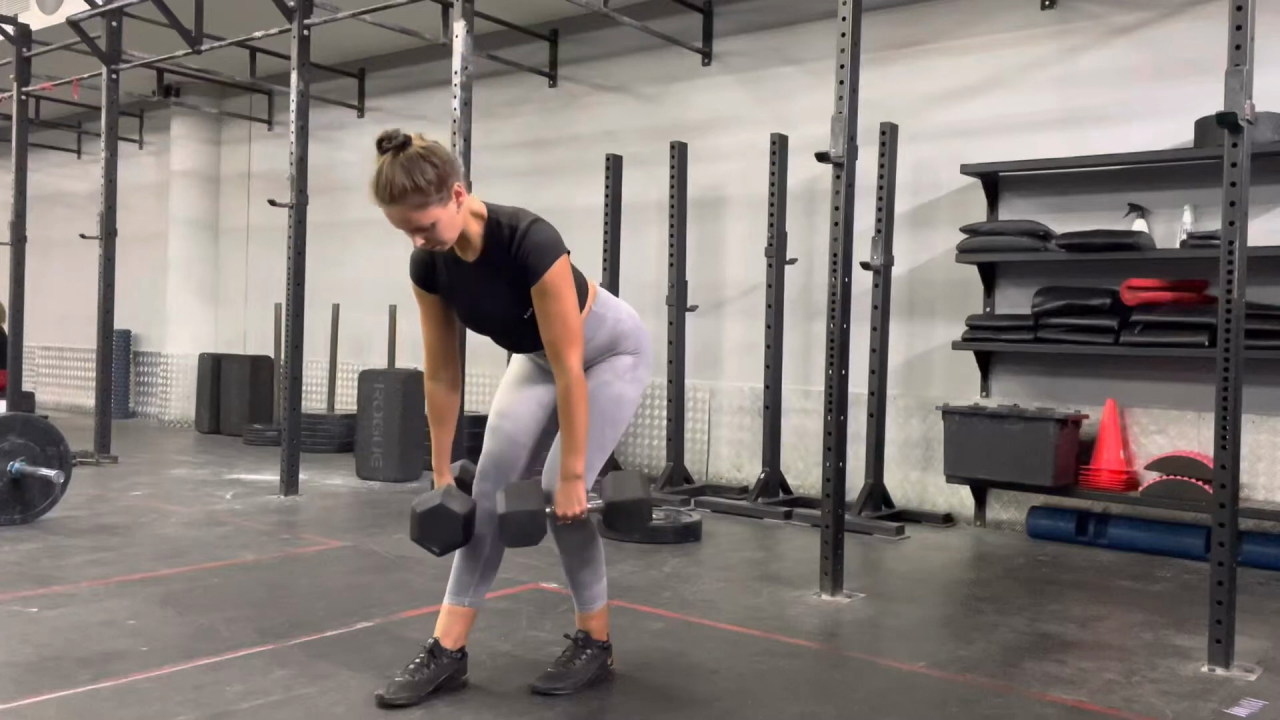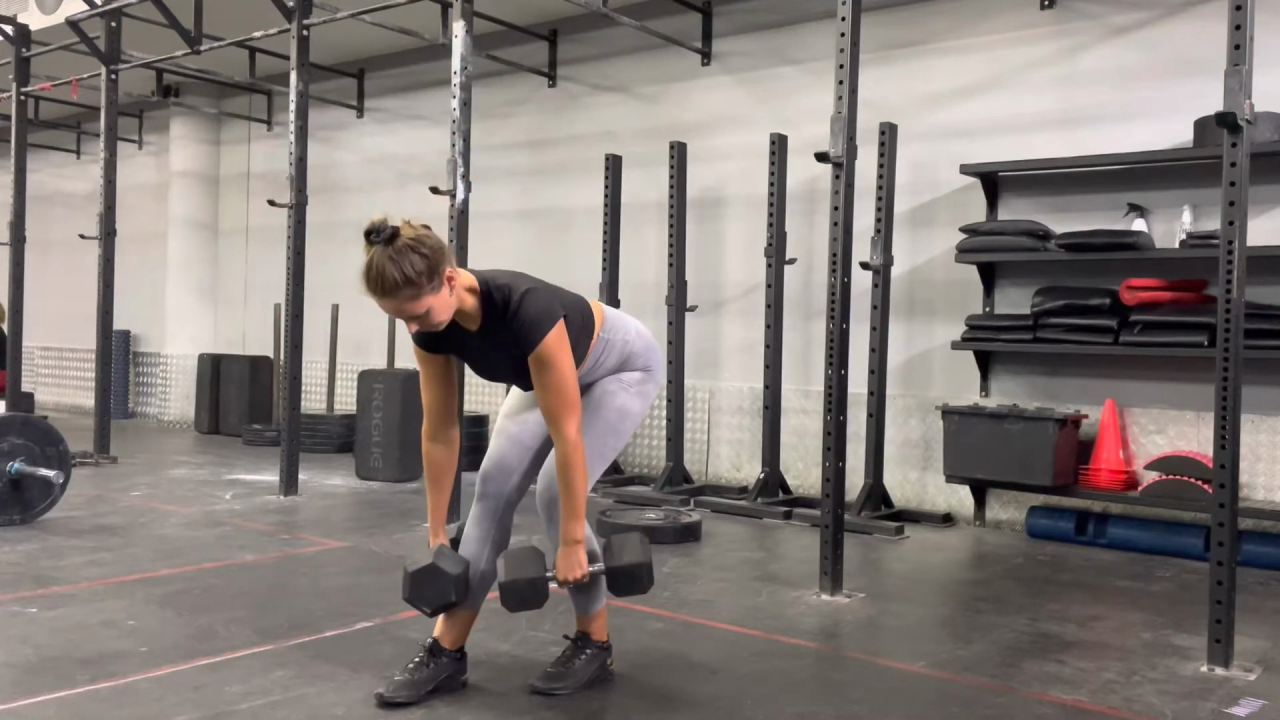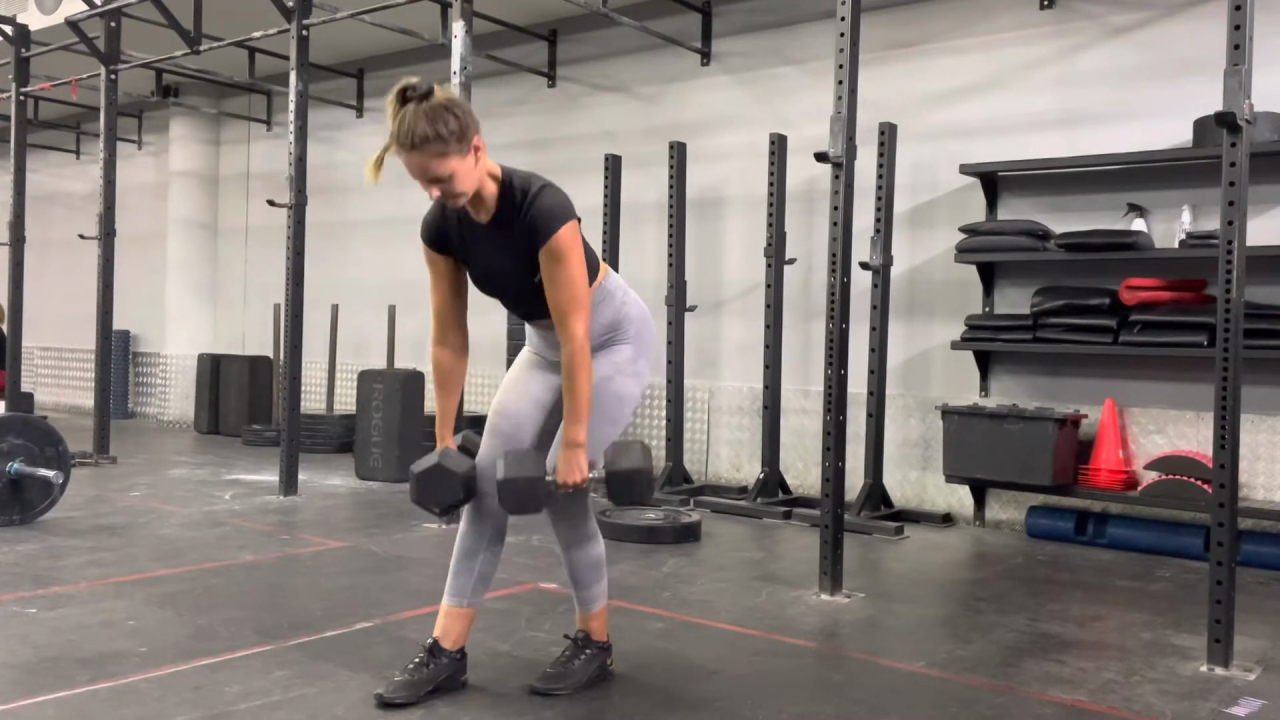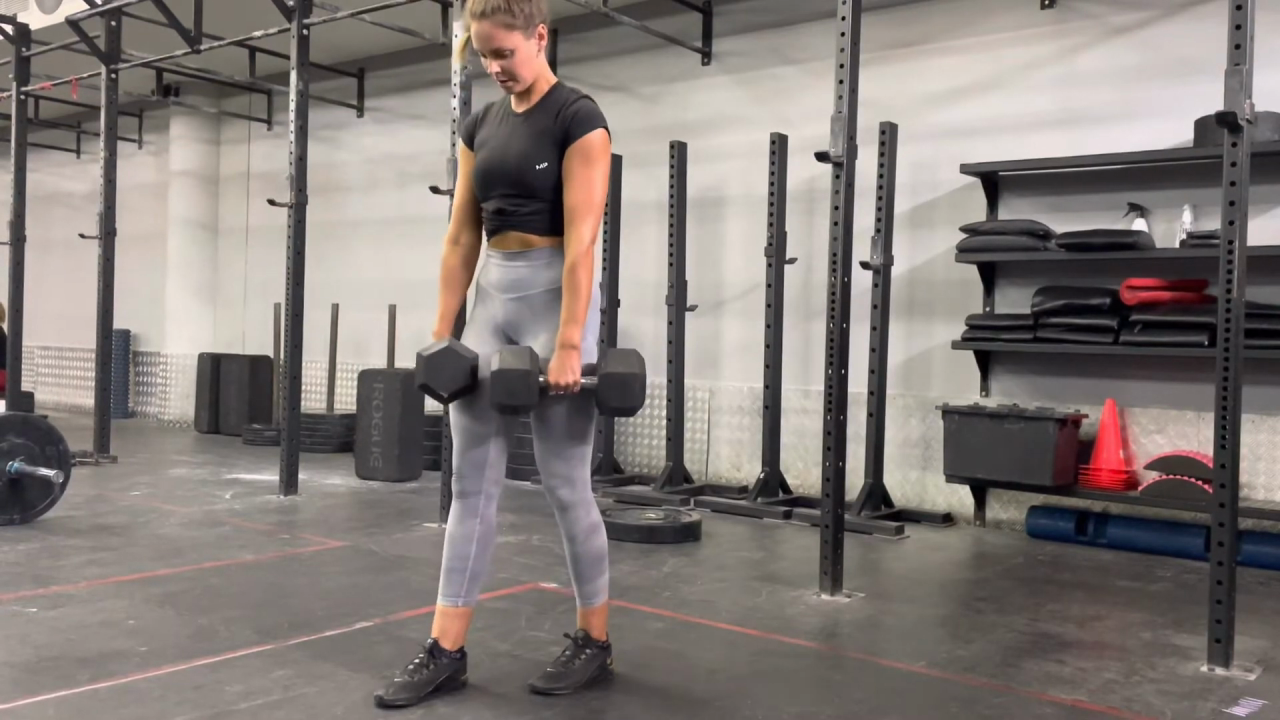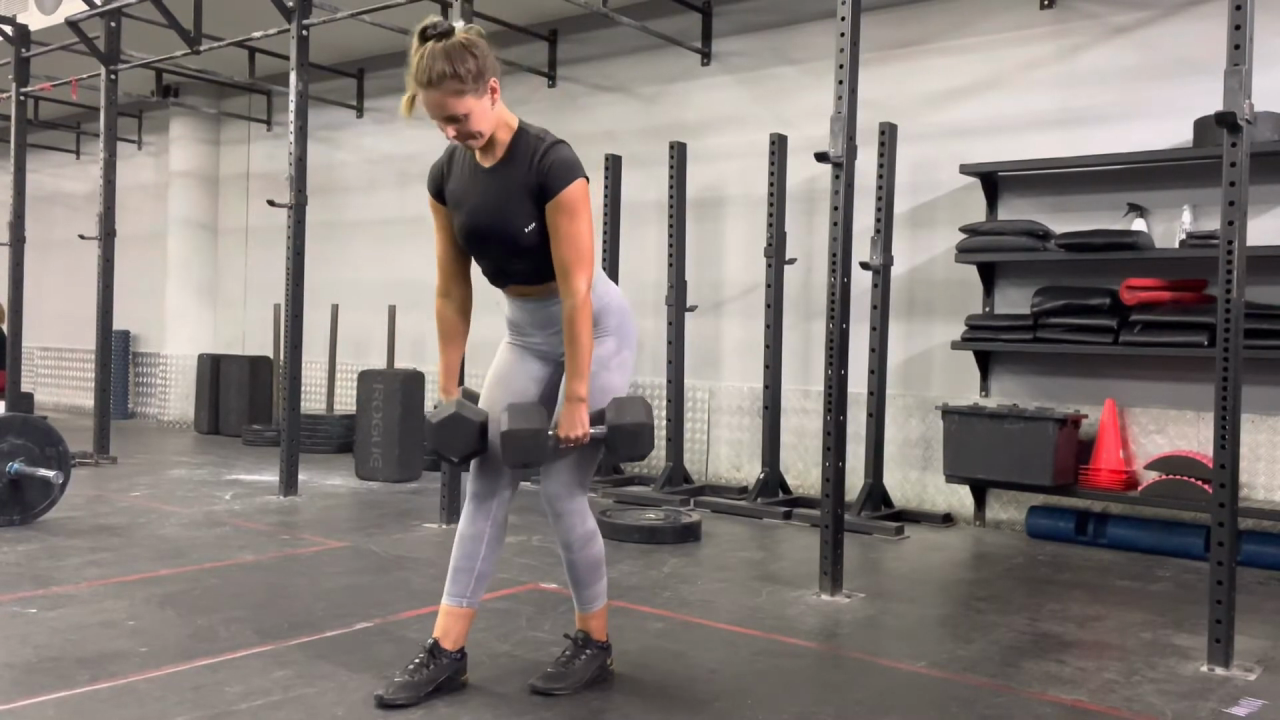
dt=1s
person 1, frame 1
left shoulder: (531, 241)
right shoulder: (429, 265)
left elbow: (570, 368)
right elbow: (442, 374)
left wrist: (573, 475)
right wrist: (441, 472)
left hip: (611, 351)
right hip: (535, 357)
left knee: (560, 495)
right knee: (488, 489)
left ankle: (595, 641)
right ankle: (447, 651)
person 1, frame 2
left shoulder: (526, 308)
right shoulder: (433, 326)
left elbow: (567, 436)
right elbow: (440, 432)
left wrist: (572, 543)
right wrist: (437, 534)
left hip: (623, 367)
right hip: (549, 371)
left knee: (553, 491)
right knee: (493, 487)
left ankle: (595, 643)
right ankle: (447, 651)
person 1, frame 3
left shoulder: (541, 206)
right shoulder: (442, 225)
left elbow: (577, 337)
right elbow: (449, 339)
left wrist: (574, 445)
right wrist: (445, 439)
left hip: (613, 337)
right hip: (541, 346)
left knee: (563, 492)
right knee: (486, 482)
left ankle: (595, 644)
right ankle: (446, 650)
person 1, frame 4
left shoulder: (578, 116)
right shoulder: (481, 124)
left elbow: (581, 239)
right elbow: (462, 236)
left wrist: (568, 346)
right wrist: (441, 333)
left hip: (553, 298)
right hip: (491, 302)
left knee: (565, 484)
right knee: (471, 481)
left ankle: (594, 640)
right ankle: (445, 649)
person 1, frame 5
left shoulder: (550, 162)
right shoulder: (445, 175)
left elbow: (577, 289)
right elbow: (452, 291)
left wrist: (576, 397)
right wrist: (450, 389)
left hip: (595, 329)
right hip: (524, 332)
left knee: (560, 488)
right knee: (486, 483)
left ankle: (595, 643)
right ankle: (447, 651)
